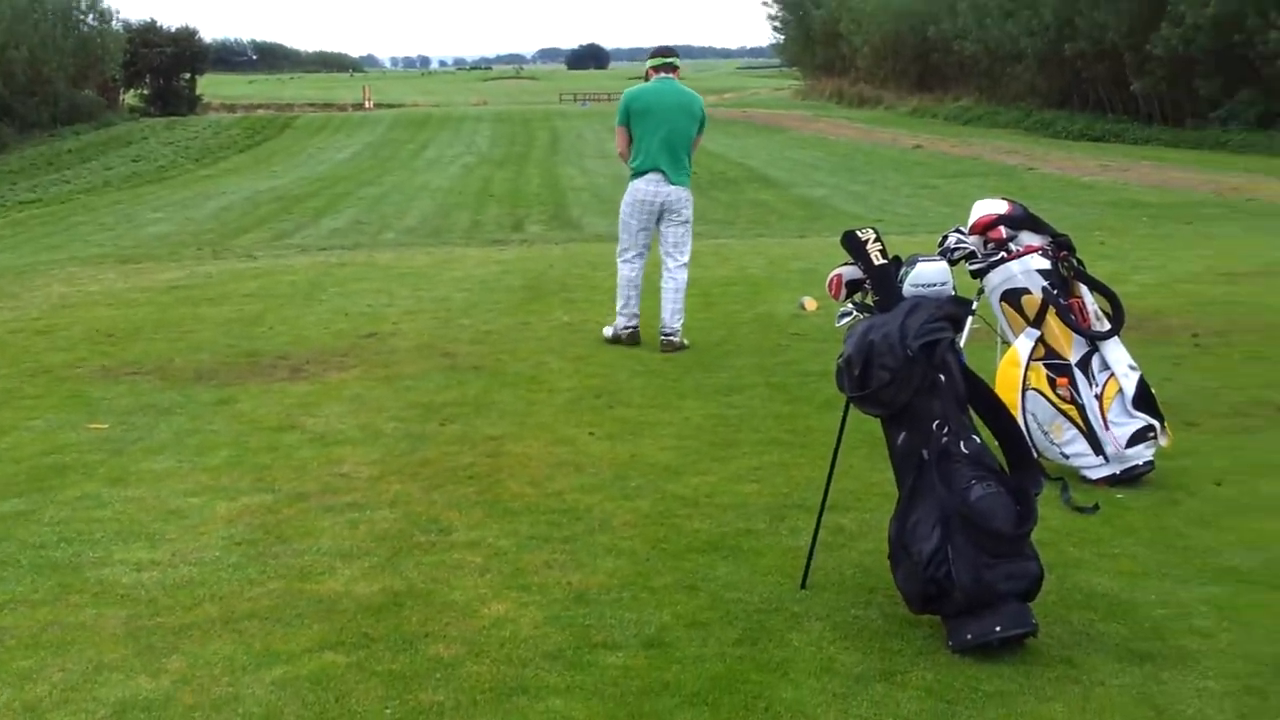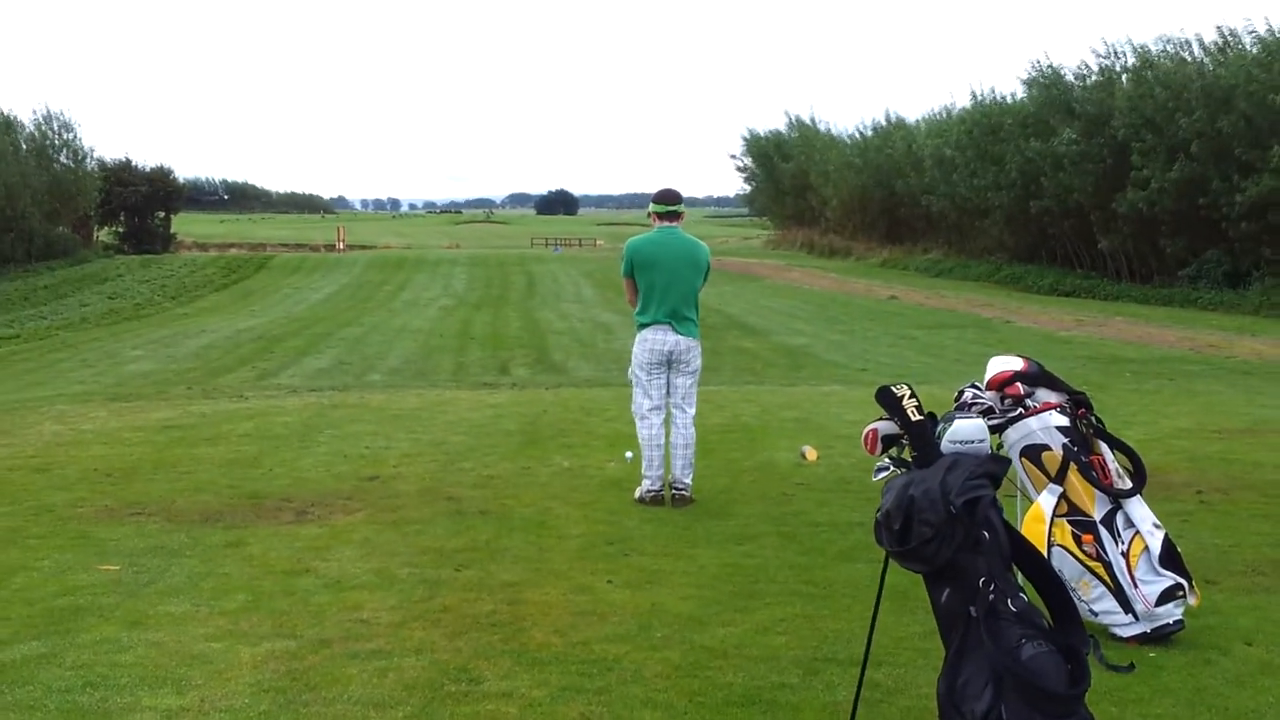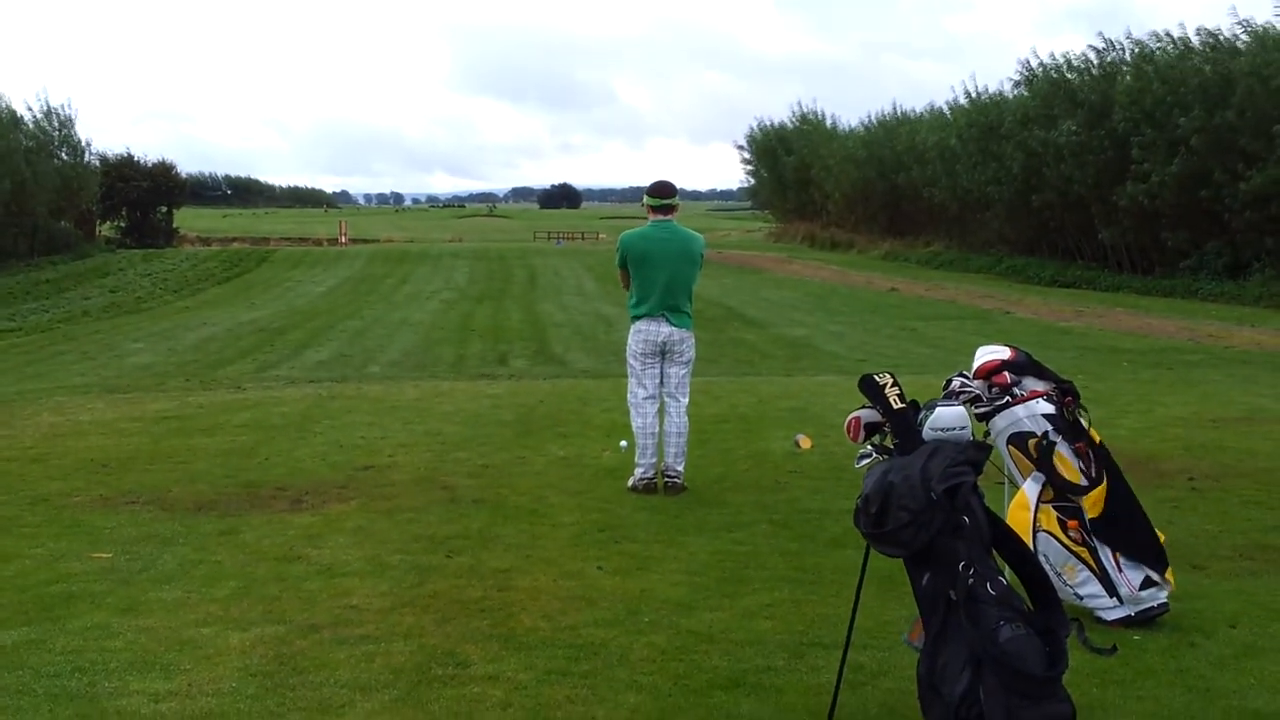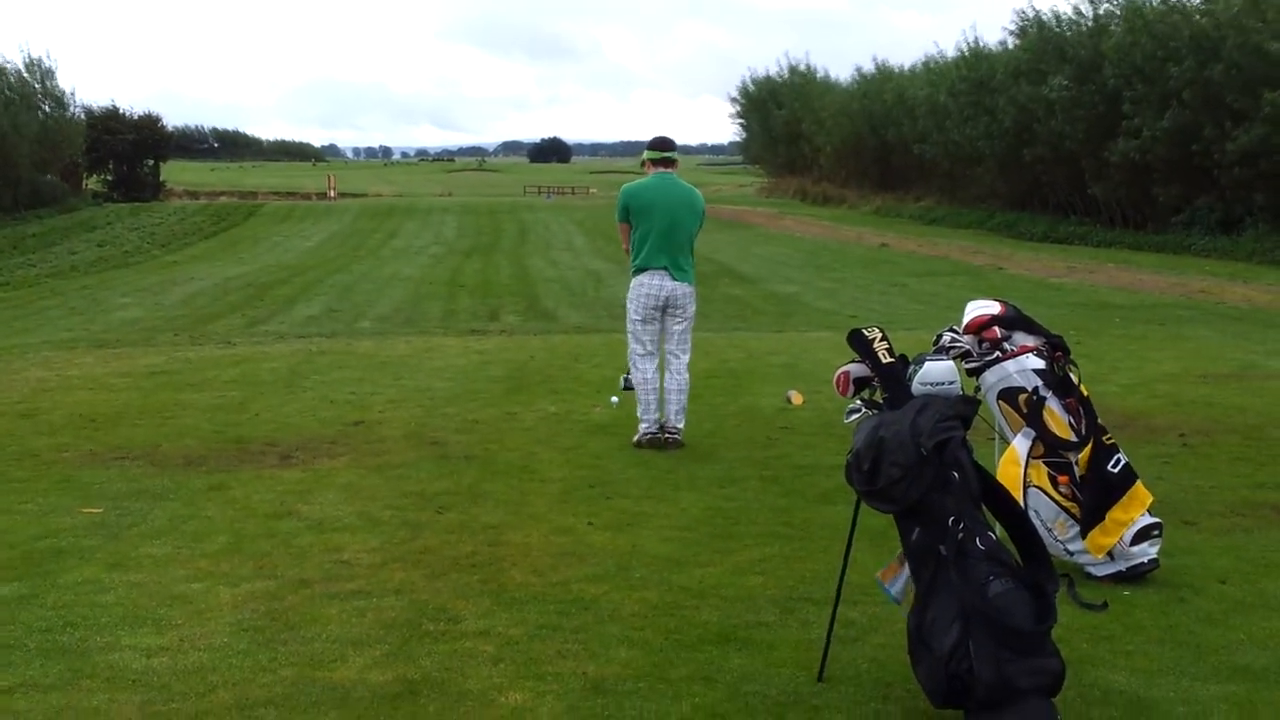
dt=1s
person 1, frame 1
left shoulder: (632, 96)
right shoulder: (696, 102)
left elbow: (622, 149)
right elbow: (691, 148)
left hip: (642, 187)
right hip: (678, 190)
left knee: (630, 258)
right knee: (675, 264)
left ankle: (627, 326)
right ankle: (671, 333)
person 1, frame 2
left shoulder: (635, 247)
right shoulder: (700, 250)
left elbow: (631, 297)
left hip: (650, 338)
right hip: (687, 339)
left knee: (650, 415)
right knee: (683, 415)
left ankle: (652, 487)
right ankle: (682, 487)
person 1, frame 3
left shoulder: (629, 240)
right shoulder: (695, 242)
left hip: (644, 329)
right hip: (681, 330)
left knee: (644, 404)
right knee: (677, 405)
left ankle: (646, 475)
right ankle: (674, 475)
person 1, frame 4
left shoulder: (630, 192)
right shoulder: (695, 197)
left elbow: (627, 244)
right elbow: (691, 239)
left hip: (646, 283)
right hip: (682, 285)
left knee: (644, 359)
right knee: (678, 361)
left ankle: (650, 429)
right ankle: (674, 430)
